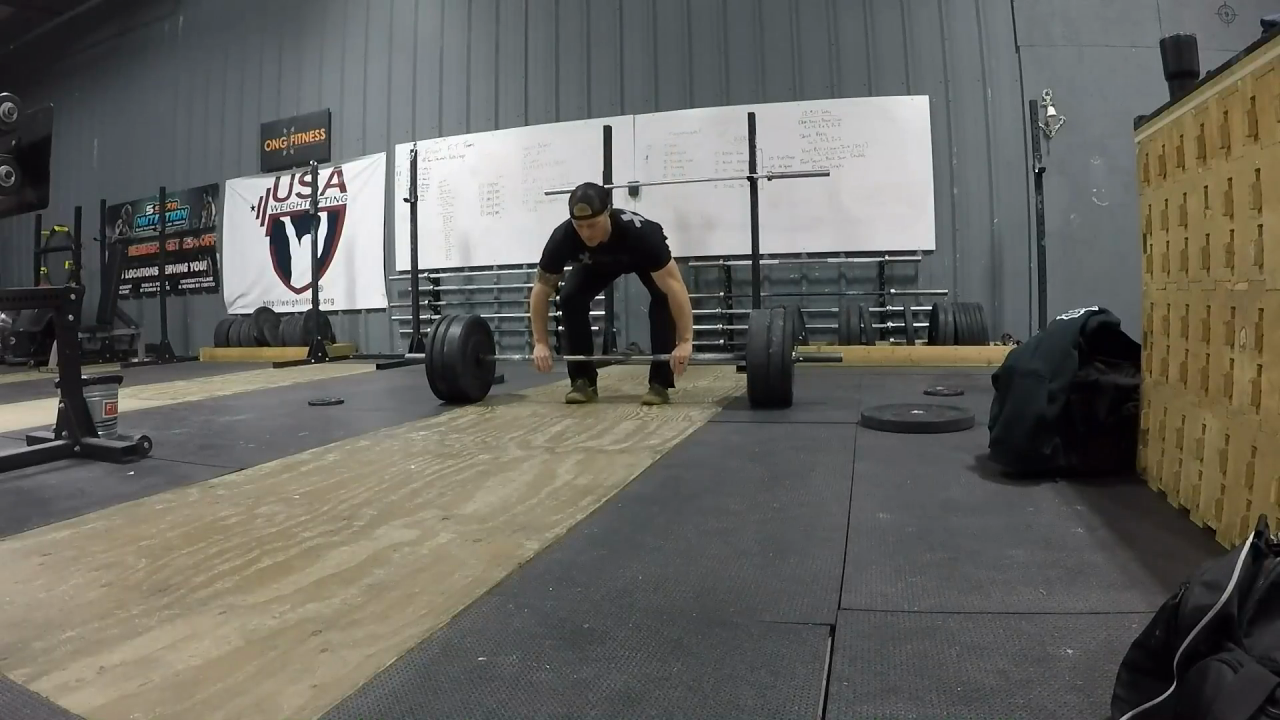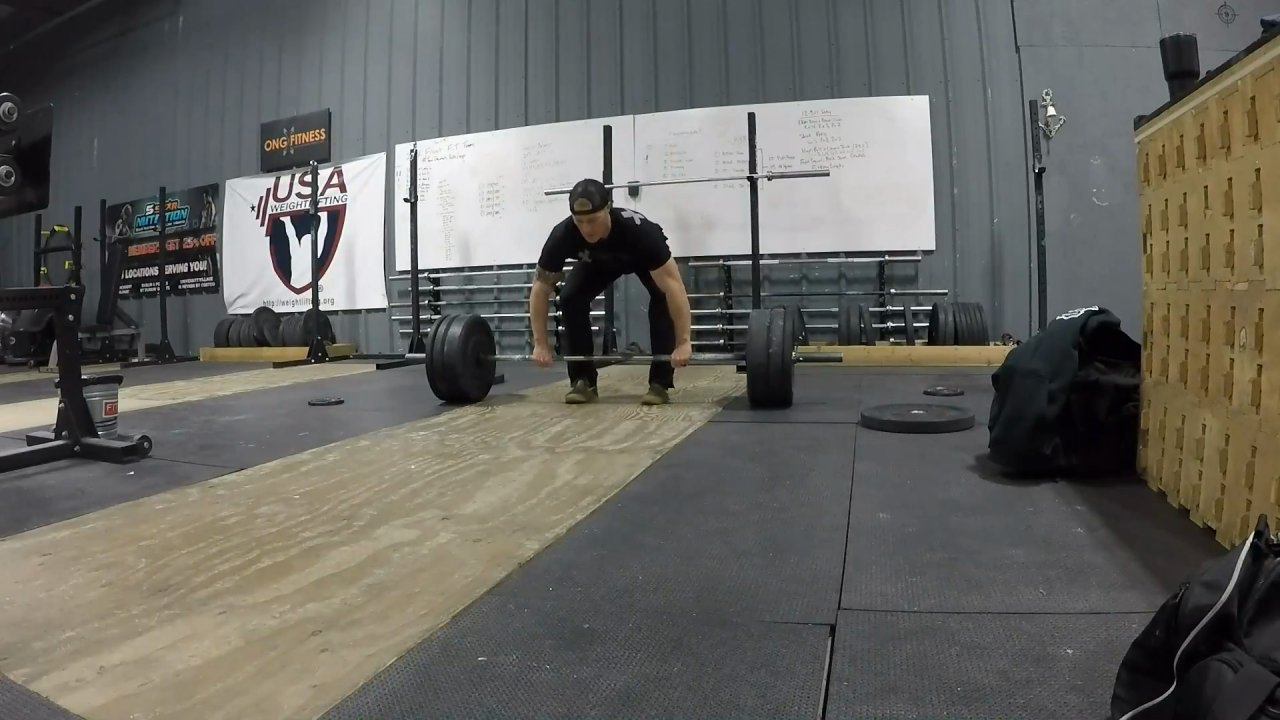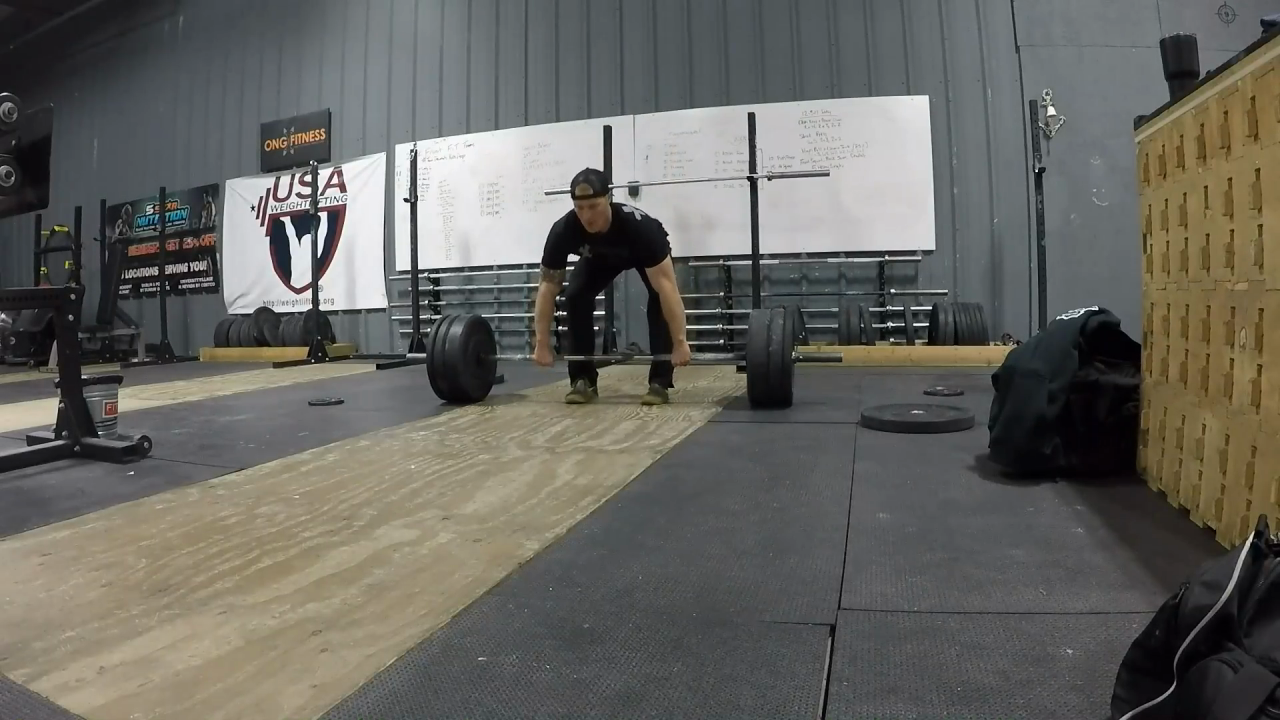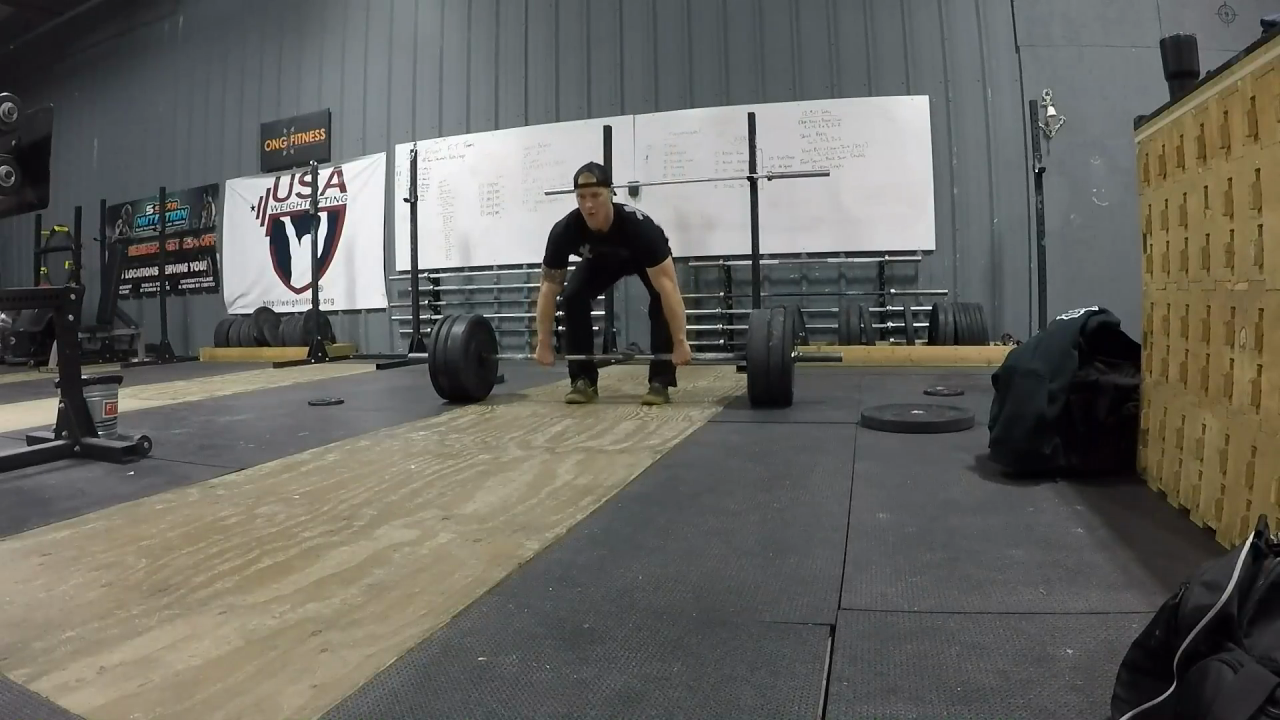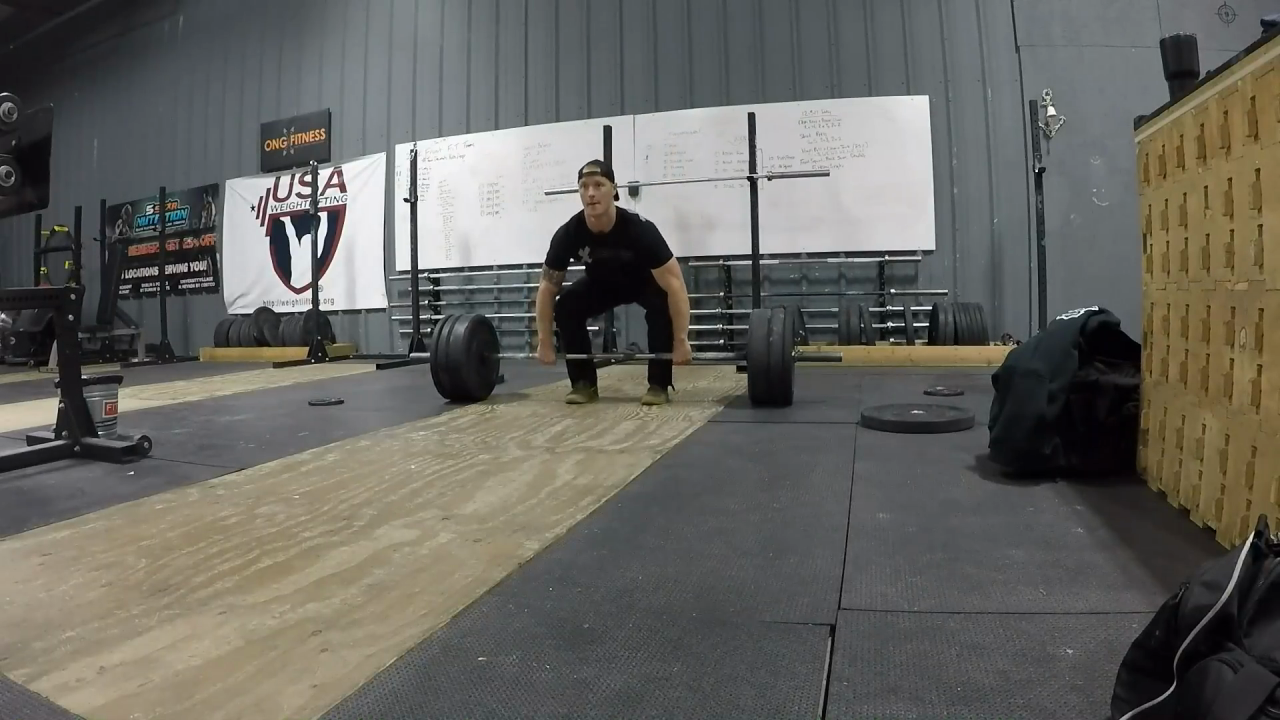
dt=0.2s
person 1, frame 1
left shoulder: (639, 232)
right shoulder: (562, 238)
left elbow: (675, 288)
right elbow: (541, 291)
left wrist: (685, 342)
right wrist: (540, 343)
left hip: (641, 256)
right hip: (596, 262)
left knee: (663, 296)
right knee: (570, 298)
left ankle: (660, 383)
right ankle: (584, 380)
person 1, frame 2
left shoulder: (638, 230)
right shoulder: (562, 236)
left elbow: (673, 287)
right elbow: (540, 290)
left wrist: (683, 342)
right wrist: (540, 343)
left hip: (641, 256)
right hip: (597, 262)
left knee: (662, 296)
right knee: (570, 298)
left ankle: (660, 383)
right ankle: (583, 380)
person 1, frame 3
left shoulder: (638, 225)
right shoulder: (563, 231)
left elbow: (666, 287)
right elbow: (548, 289)
left wrist: (680, 343)
right wrist: (542, 344)
left hip: (642, 252)
right hip: (598, 257)
left knee: (659, 296)
right knee: (575, 296)
left ankle: (659, 382)
right ankle: (583, 380)
person 1, frame 4
left shoulder: (639, 226)
right shoulder: (564, 231)
left elbow: (668, 287)
right elbow: (549, 289)
left wrist: (680, 343)
right wrist: (544, 344)
left hip: (640, 255)
right hip: (599, 261)
left knee: (661, 298)
right knee: (572, 297)
left ankle: (660, 382)
right ankle: (583, 380)
person 1, frame 5
left shoulder: (639, 230)
right shoulder: (568, 235)
left elbow: (675, 285)
right elbow: (547, 289)
left wrist: (681, 341)
right wrist: (545, 342)
left hip: (643, 282)
right hip: (601, 284)
left knee: (661, 303)
right knee: (565, 304)
left ankle: (658, 383)
right ankle: (584, 382)
